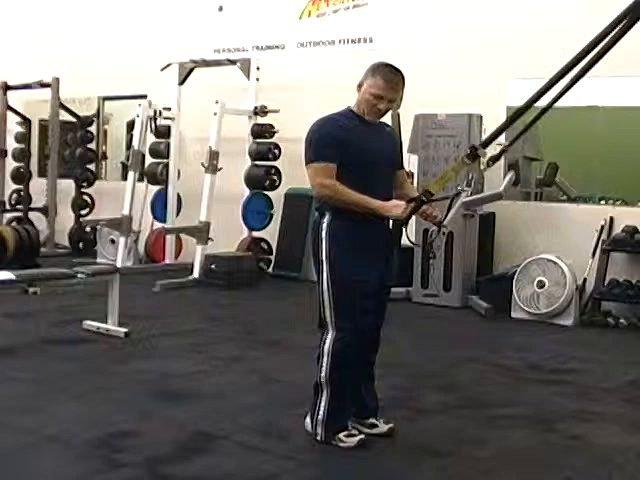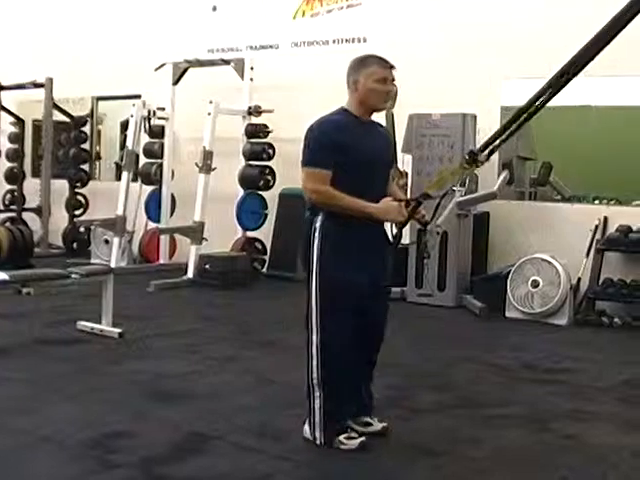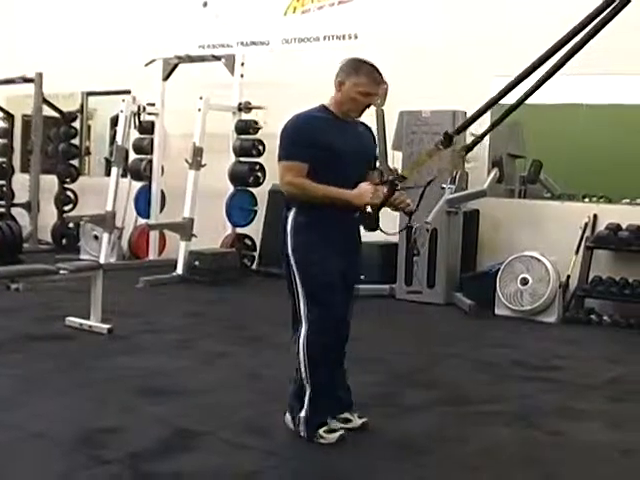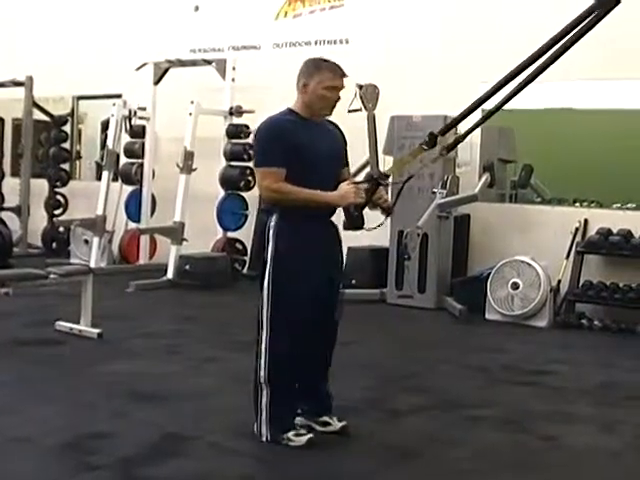
dt=0.5s
person 1, frame 1
left shoulder: (389, 136)
right shoulder: (329, 129)
left elbow: (399, 182)
right elbow: (322, 185)
left wrist: (420, 205)
right wrist: (382, 206)
left hip: (377, 239)
right hip: (340, 237)
left knee: (368, 329)
right knee: (342, 329)
left ankle: (362, 410)
right ankle: (326, 418)
person 1, frame 2
left shoulder: (382, 135)
right shoulder: (328, 130)
right elbow: (315, 190)
left wrist: (403, 205)
right wrist: (374, 209)
left hip: (371, 241)
right hip: (333, 240)
left knee: (370, 329)
right knee: (331, 334)
left ankle: (357, 408)
right ankle: (324, 422)
person 1, frame 3
left shoulder: (364, 134)
right shoulder: (304, 126)
left elbow: (368, 182)
right elbow: (290, 182)
left wrist: (390, 198)
right wrist: (350, 196)
left hip: (346, 233)
right hip: (309, 232)
left knee: (337, 323)
right knee: (317, 323)
left ankle: (334, 403)
right ankle: (307, 413)
person 1, frame 4
left shoulder: (333, 133)
right shoulder: (276, 130)
left elbow: (341, 180)
right elbow: (269, 188)
left wrist: (365, 194)
right wrist: (331, 197)
left hip: (325, 236)
right hip: (289, 238)
left knee: (322, 328)
right knee: (282, 332)
left ankle: (314, 407)
right ankle: (274, 420)
